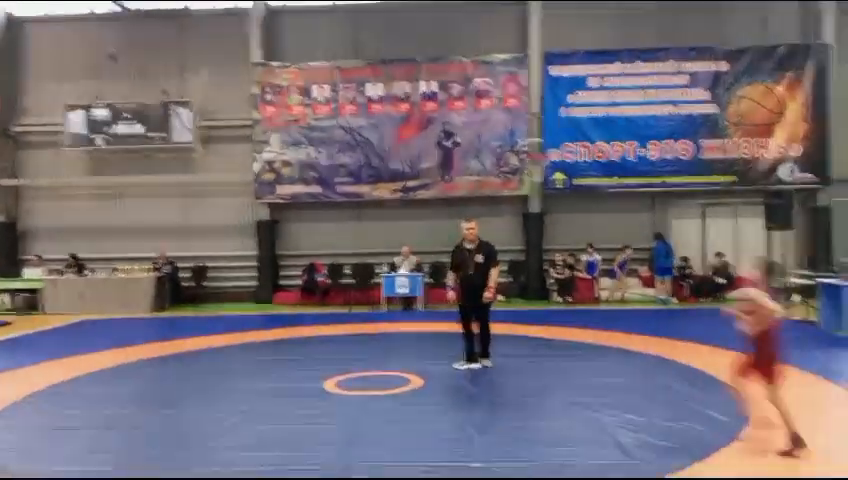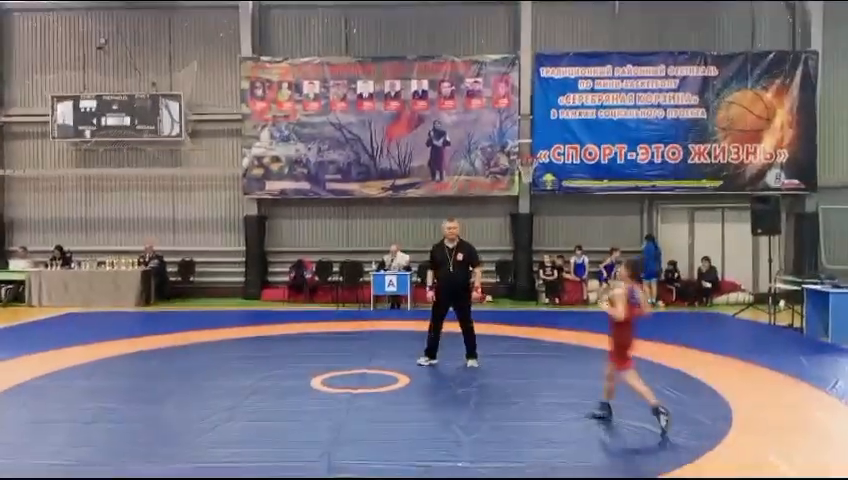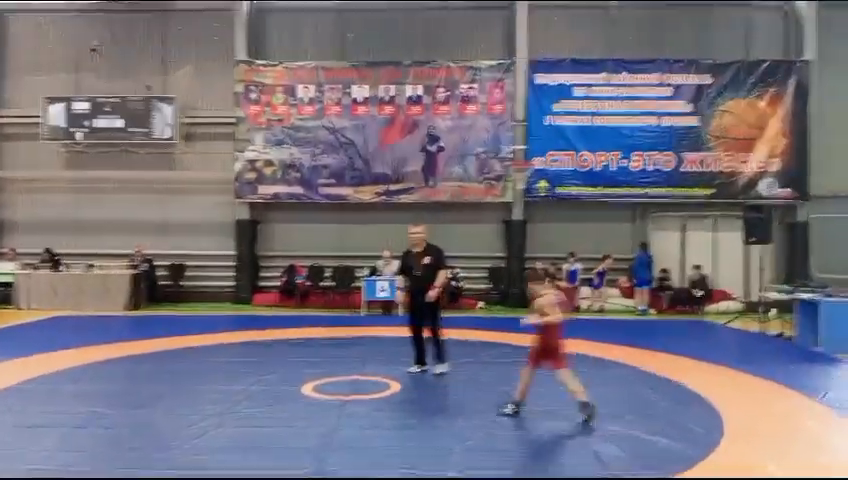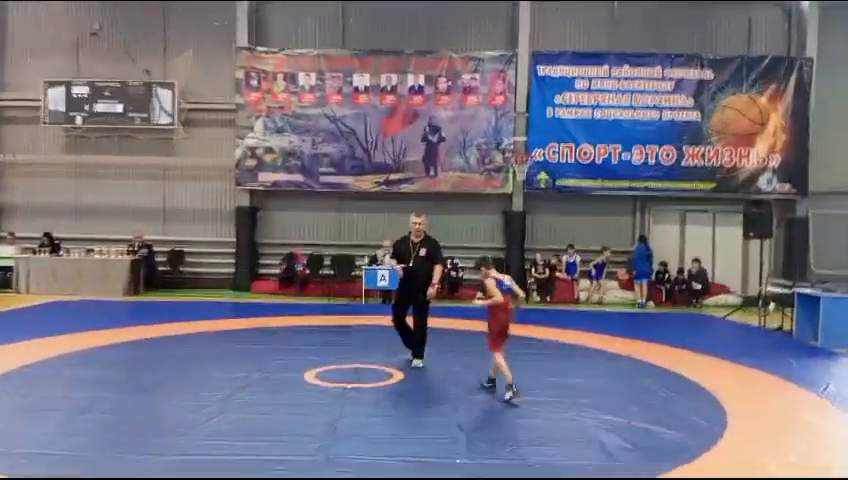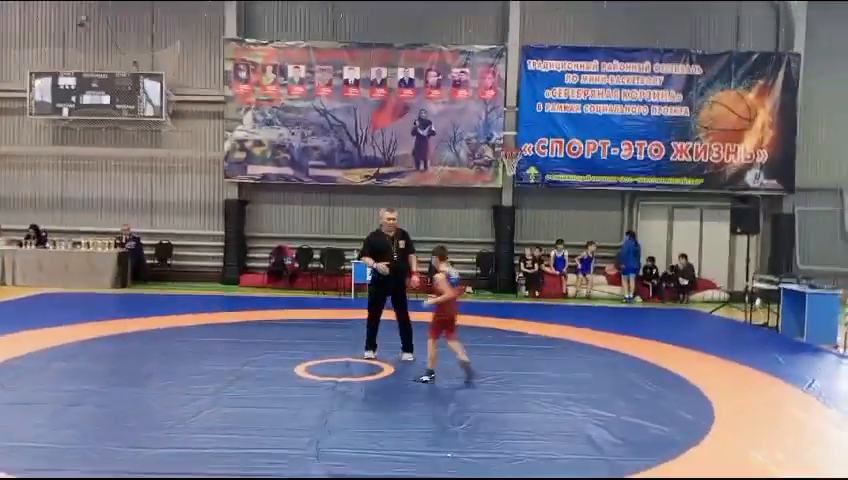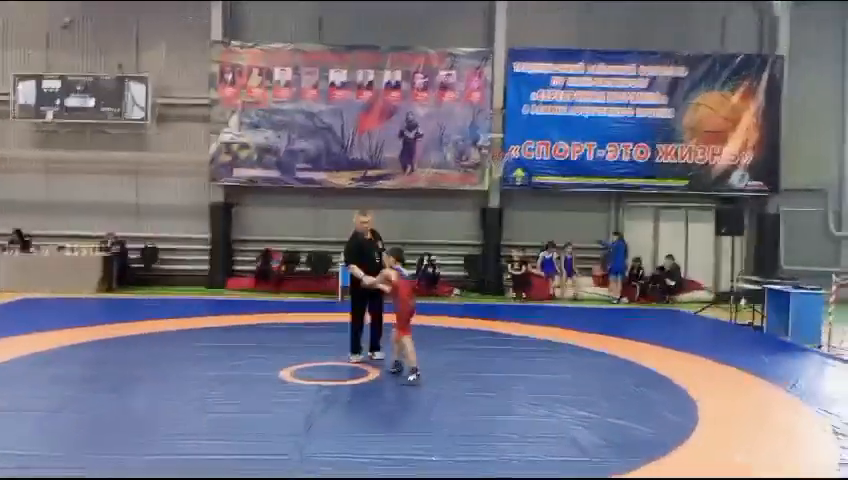
dt=0.5s
person 1, frame 1
left shoulder: (751, 296)
left elbow: (777, 312)
left wrist: (756, 328)
right wrist: (738, 313)
left hip: (763, 351)
right hip: (768, 350)
left knee: (737, 380)
right knee: (774, 397)
right ankle: (795, 439)
person 1, frame 2
left shoulder: (619, 291)
right shoulder: (637, 290)
left elbow: (620, 316)
right elbow: (645, 310)
left wrist: (607, 308)
left hip: (620, 337)
right hip: (626, 335)
left knee: (630, 377)
right knee: (610, 372)
left ankle: (658, 408)
right ankle: (605, 408)
person 1, frame 3
left shoulder: (544, 299)
right shoulder: (556, 295)
left elbow: (557, 317)
right elbow: (561, 314)
left wrist: (535, 321)
left hip: (545, 342)
right hip: (555, 340)
left knee: (528, 371)
right knee: (565, 375)
left ankle: (516, 405)
right ankle: (585, 404)
person 1, frame 4
left shoulder: (489, 281)
right shoulder: (507, 278)
left elbow: (499, 299)
right elbow: (521, 295)
left wrist: (482, 302)
right wrist: (511, 305)
left hip: (496, 320)
right hip: (506, 319)
left knee: (497, 354)
right knee: (498, 351)
left ankle: (510, 386)
right ankle: (491, 381)
person 1, frame 5
left shoulder: (439, 276)
right shoulder: (454, 272)
left elbow: (449, 295)
left wrist: (432, 301)
left hip: (442, 312)
right hip: (452, 311)
left knee: (432, 341)
right knee: (452, 340)
left ankle: (430, 373)
right ankle: (466, 363)
person 1, frame 6
left shoulder: (388, 272)
right shoulder: (401, 272)
left elbow: (373, 282)
left wrist: (368, 281)
right wrist: (377, 284)
left hip: (403, 307)
right hip: (408, 305)
left knee: (405, 338)
right knee: (396, 335)
left ankle: (414, 371)
right ankle: (397, 364)
person 2, frame 1
left shoulder: (487, 248)
right shoulder: (457, 250)
left elbow: (494, 269)
right elbow: (452, 272)
left wrist: (490, 289)
right wrist: (451, 289)
left hip: (482, 293)
right hip: (464, 294)
left knee: (484, 325)
right knee: (466, 326)
left ankle: (484, 356)
right ankle: (471, 359)
person 2, frame 2
left shoulder: (467, 248)
right shoulder: (436, 249)
left elbow: (477, 269)
right elbow: (431, 270)
left wrist: (477, 288)
right wrist: (429, 288)
left hip: (462, 293)
right hip: (441, 293)
left knee: (467, 325)
right knee: (435, 325)
left ankle: (472, 357)
right ankle: (430, 356)
person 2, frame 3
left shoulder: (435, 251)
right shoulder: (406, 255)
left elbow: (443, 271)
right elbow: (402, 275)
left wrist: (436, 288)
right wrist: (400, 290)
left hip: (430, 297)
right hip: (414, 298)
left knee: (434, 329)
right knee: (415, 331)
left ankle: (441, 361)
right ankle: (420, 363)
person 2, frame 4
left shoulder: (432, 244)
right shoulder: (401, 242)
left elbow: (438, 265)
right elbow: (393, 259)
left wrist: (434, 285)
right wrist: (396, 266)
left hip: (422, 289)
right hip: (404, 287)
left knee: (420, 323)
right knee: (397, 318)
left ankle: (418, 356)
right ankle: (414, 347)
person 2, frame 5
left shoulder: (403, 235)
right shoulder: (373, 237)
left elbow: (411, 255)
right elbow: (364, 257)
left wrist: (414, 273)
right wrist: (376, 265)
left hip: (399, 281)
right hip: (379, 282)
left knee: (403, 316)
right knee: (374, 315)
left ankle: (407, 350)
right ankle: (370, 348)
person 2, frame 6
left shoulder: (375, 235)
right shoulder: (353, 242)
right elbow: (351, 266)
right wrist: (365, 277)
right hip: (360, 285)
left knee: (377, 317)
right knee: (358, 319)
left ankle: (374, 349)
right ankle: (355, 352)
